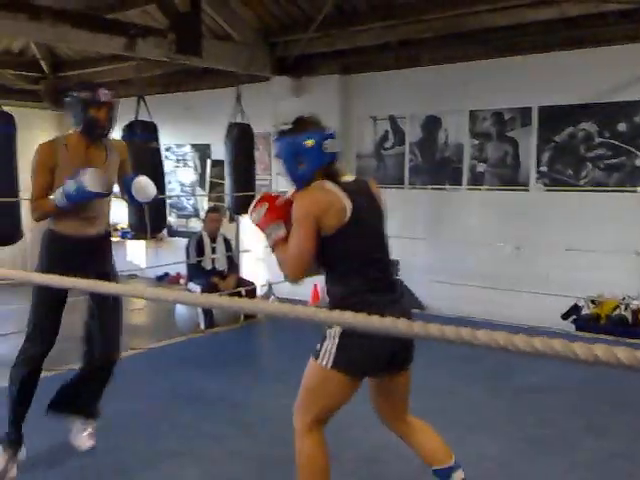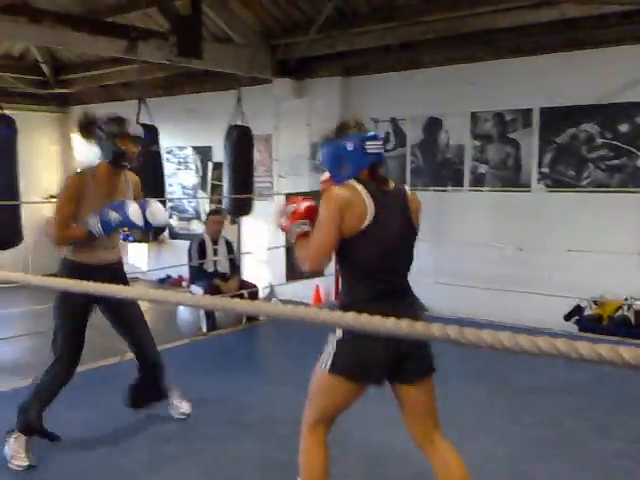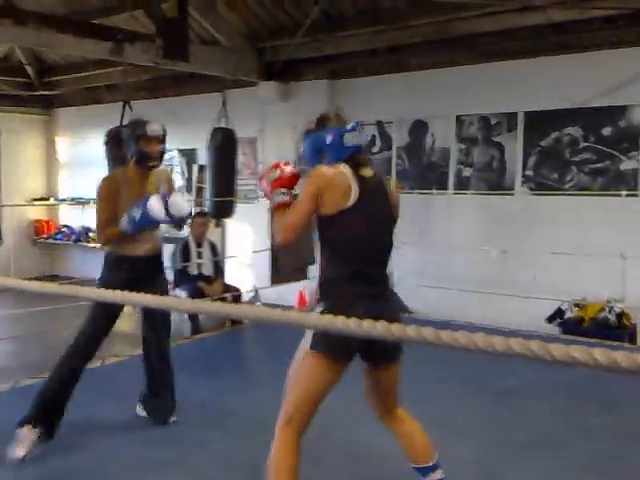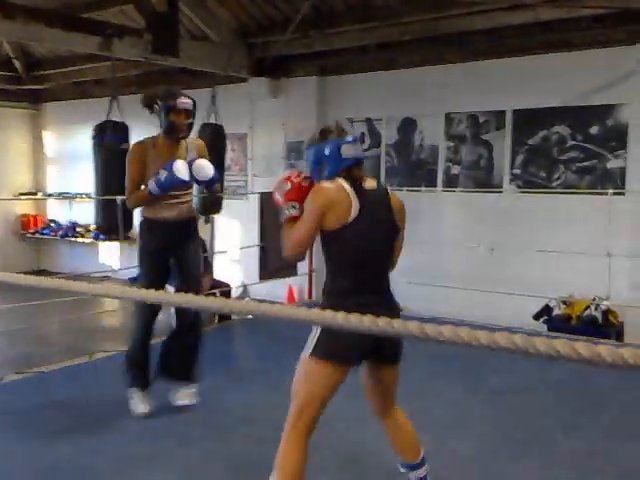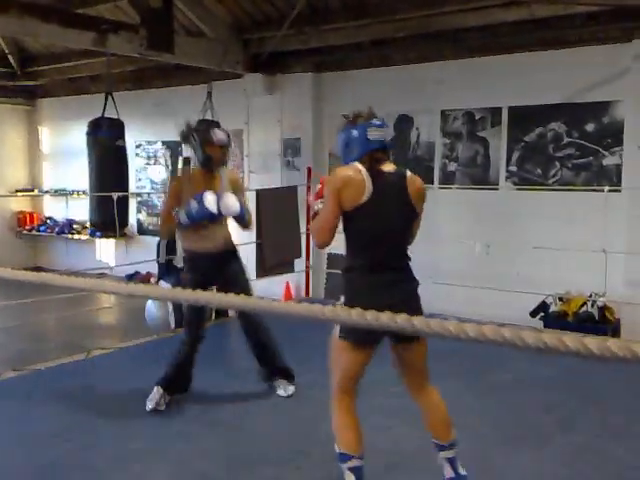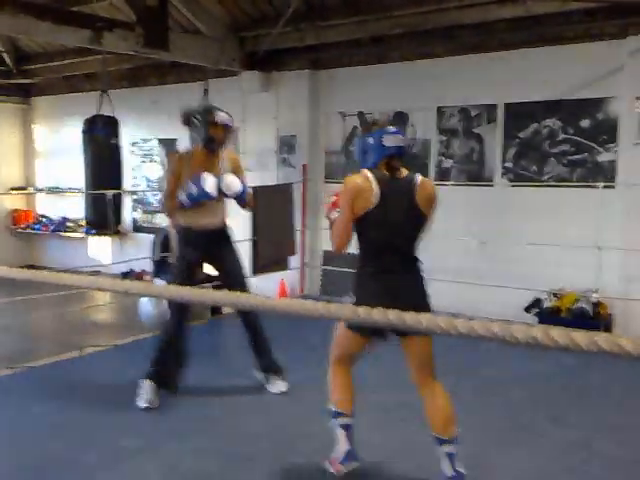
dt=0.2s
person 1, frame 1
left shoulder: (312, 196)
right shoulder: (367, 187)
left elbow: (295, 270)
left wrist: (273, 229)
left hip: (358, 324)
right hip: (396, 316)
left knee: (306, 423)
right knee: (397, 418)
person 1, frame 2
left shoulder: (340, 197)
right shoulder: (409, 201)
left elbow: (313, 262)
left wrist: (298, 230)
left hip: (362, 328)
left knee: (314, 424)
right knee: (429, 436)
person 1, frame 3
left shoulder: (324, 177)
right shoulder: (388, 189)
left elbow: (284, 235)
left wrist: (277, 196)
left hip: (341, 313)
right hip: (383, 312)
left knee: (290, 424)
right knee: (389, 412)
person 1, frame 4
left shoulder: (326, 193)
right shoulder: (393, 200)
left elbow: (291, 250)
left wrist: (289, 208)
left hip: (343, 317)
right hip: (385, 316)
left knee: (298, 423)
right knee: (387, 409)
person 1, frame 5
left shoulder: (343, 178)
right shoulder: (413, 183)
left elbow: (320, 239)
left wrist: (321, 207)
left hip: (362, 297)
right hip: (403, 294)
left knee: (342, 394)
right knee: (420, 388)
person 1, frame 6
left shoulder: (356, 184)
right shoulder: (425, 189)
left elbow: (339, 244)
left wrist: (336, 217)
left hip: (372, 293)
right hip: (410, 292)
left knee: (339, 361)
right knee: (427, 381)
left ankle: (344, 449)
person 2, frame 1
left shoulder: (118, 150)
right shoulder: (51, 151)
left elbow: (129, 187)
right elbow: (37, 211)
left wrist: (137, 189)
right wrist: (69, 195)
left hip: (99, 250)
right hip: (59, 251)
left knee: (107, 342)
right knee: (38, 343)
left ankle: (79, 411)
person 2, frame 2
left shoulder: (132, 182)
right shoulder: (79, 181)
left elbow: (145, 219)
right elbow: (61, 236)
left wrist: (154, 219)
right wrist: (99, 223)
left hip: (112, 275)
right hip: (77, 276)
left knee: (146, 348)
right knee: (64, 363)
left ankle: (160, 392)
right ankle: (21, 432)
person 2, frame 3
left shoulder: (163, 179)
right shoulder: (112, 184)
left elbow: (176, 222)
right elbow: (103, 236)
left wrist: (178, 214)
right wrist: (134, 222)
left hip: (152, 266)
right hip: (118, 268)
left knee: (157, 344)
right knee: (85, 346)
left ankle: (156, 404)
right ankle: (34, 423)
person 2, frame 4
left shoulder: (197, 147)
right shoulder: (142, 149)
left elbow: (211, 193)
right elbow: (130, 200)
left wrist: (209, 180)
right wrist: (159, 184)
left hip: (186, 230)
right hip: (154, 233)
left knee: (192, 307)
right knee: (148, 309)
left ankle: (182, 377)
right ankle: (139, 384)
person 2, frame 5
left shoulder: (231, 179)
right shoulder: (180, 183)
left elbow: (247, 223)
right elbow: (165, 228)
left wrist: (240, 213)
right wrist: (189, 215)
left hip: (227, 259)
right hip: (196, 262)
left knee: (252, 322)
right knee: (193, 332)
left ankle: (278, 374)
right ankle: (166, 386)
person 2, frame 6
left shoulder: (232, 160)
right shoulder: (180, 162)
left elbow: (248, 204)
right elbow: (168, 210)
left wrist: (241, 194)
right wrist: (189, 196)
left hip: (220, 239)
right hip: (189, 241)
right knee: (178, 312)
left ankle: (267, 369)
right ankle: (154, 379)
